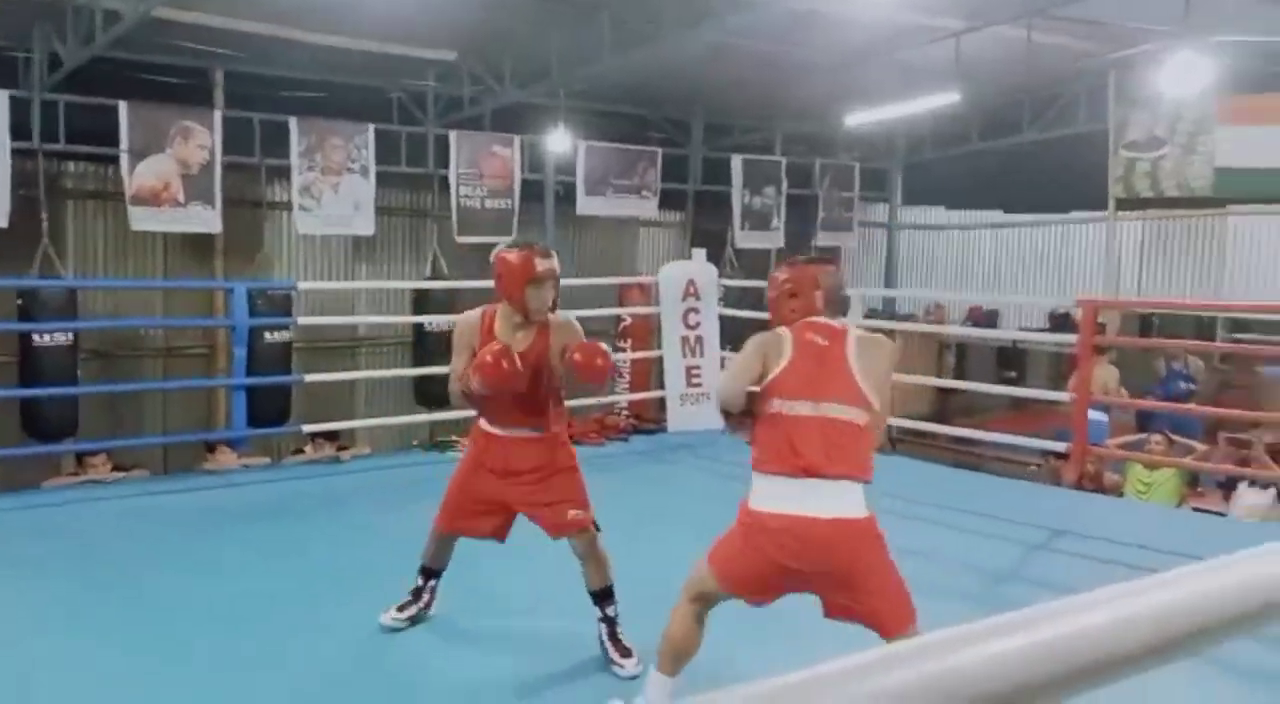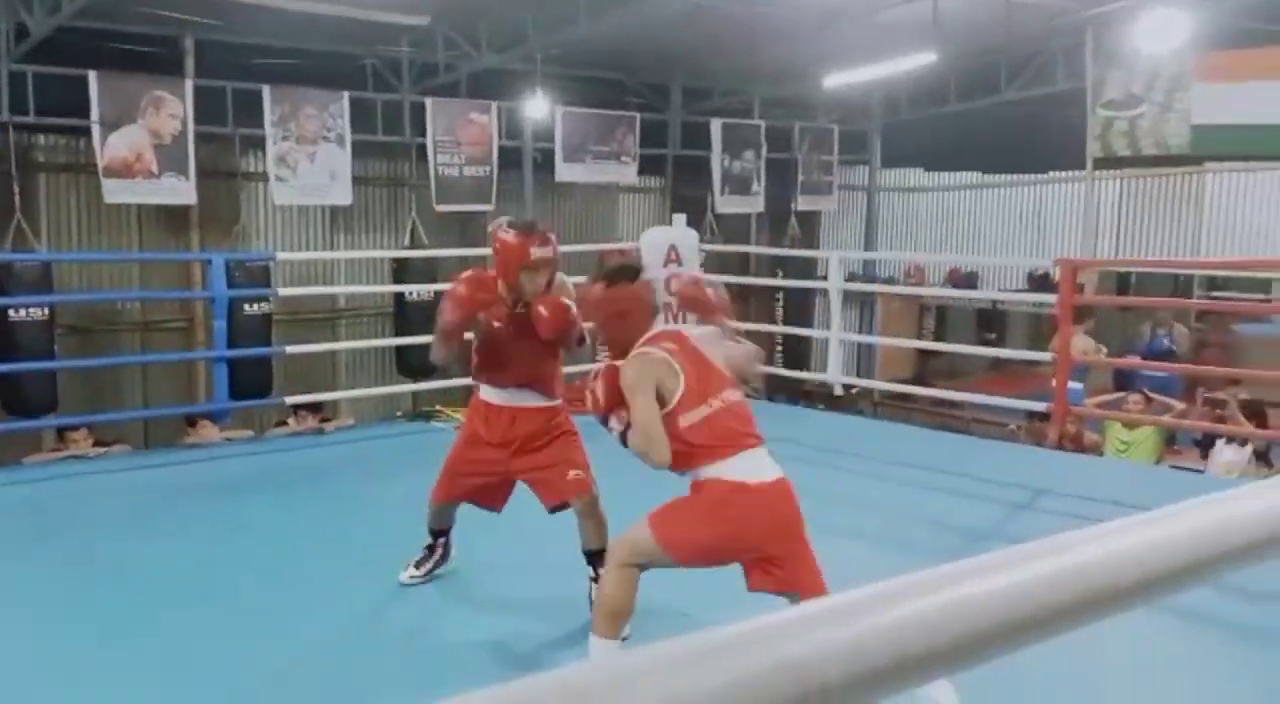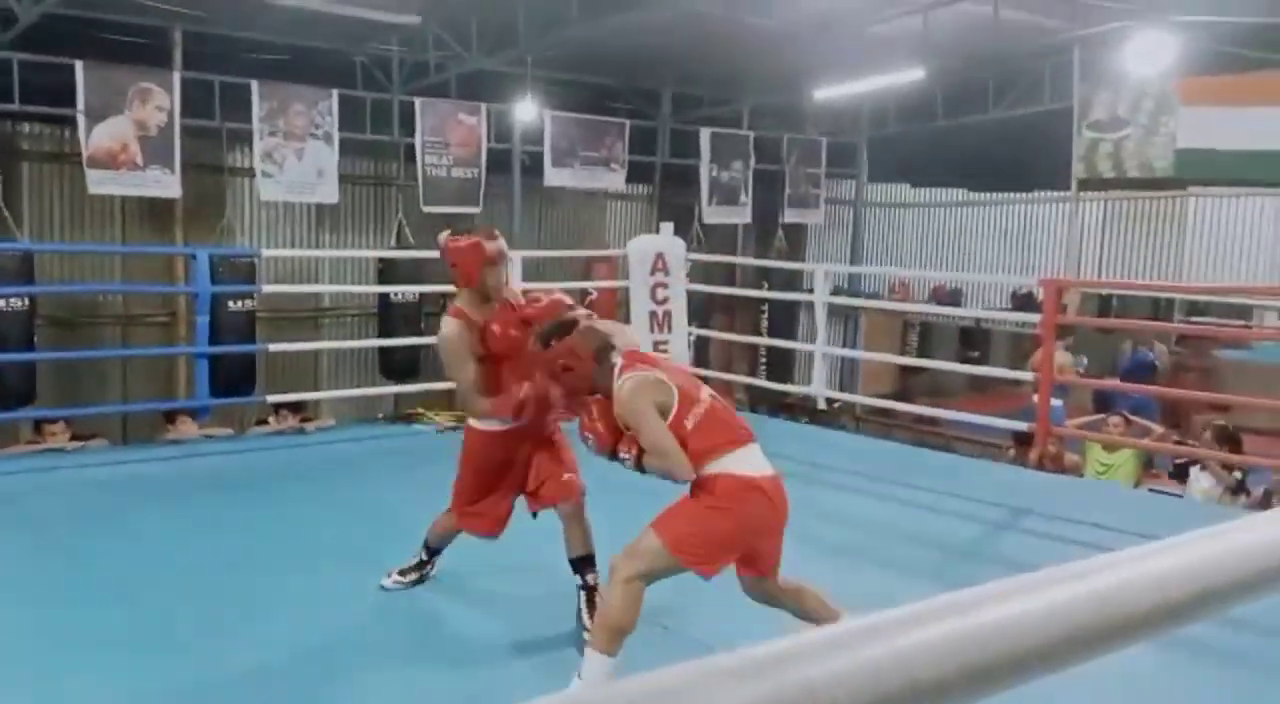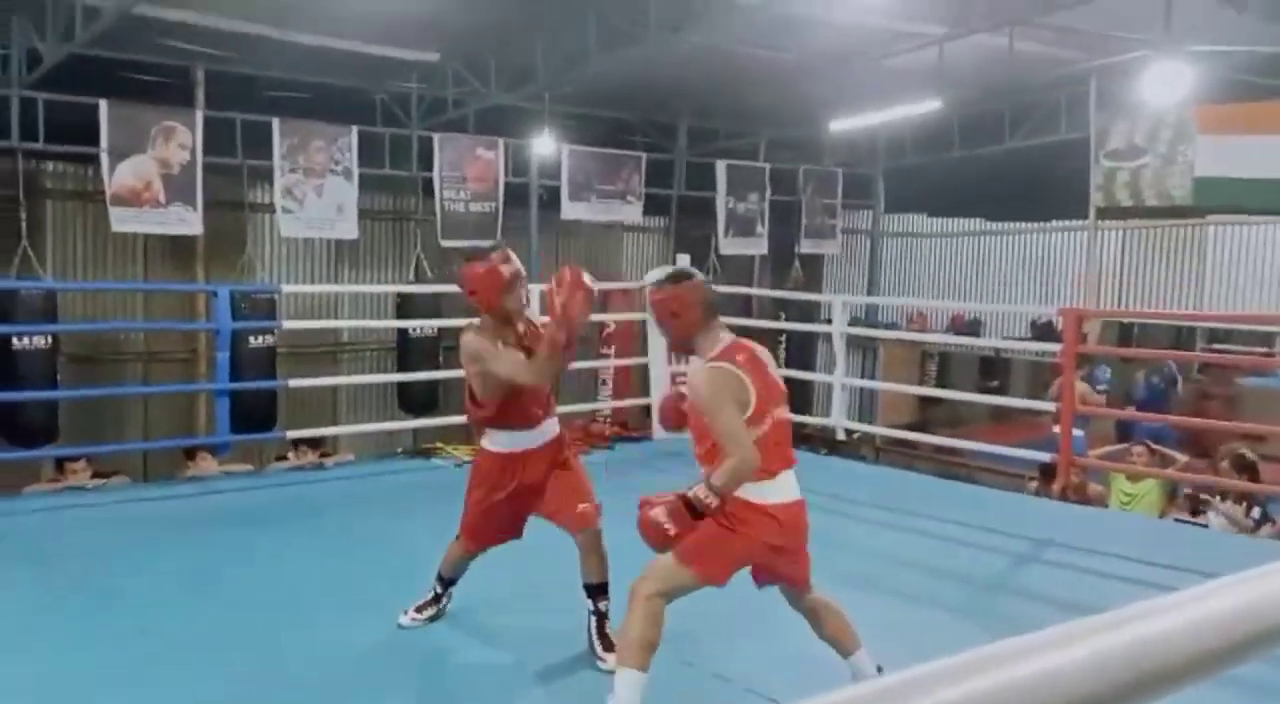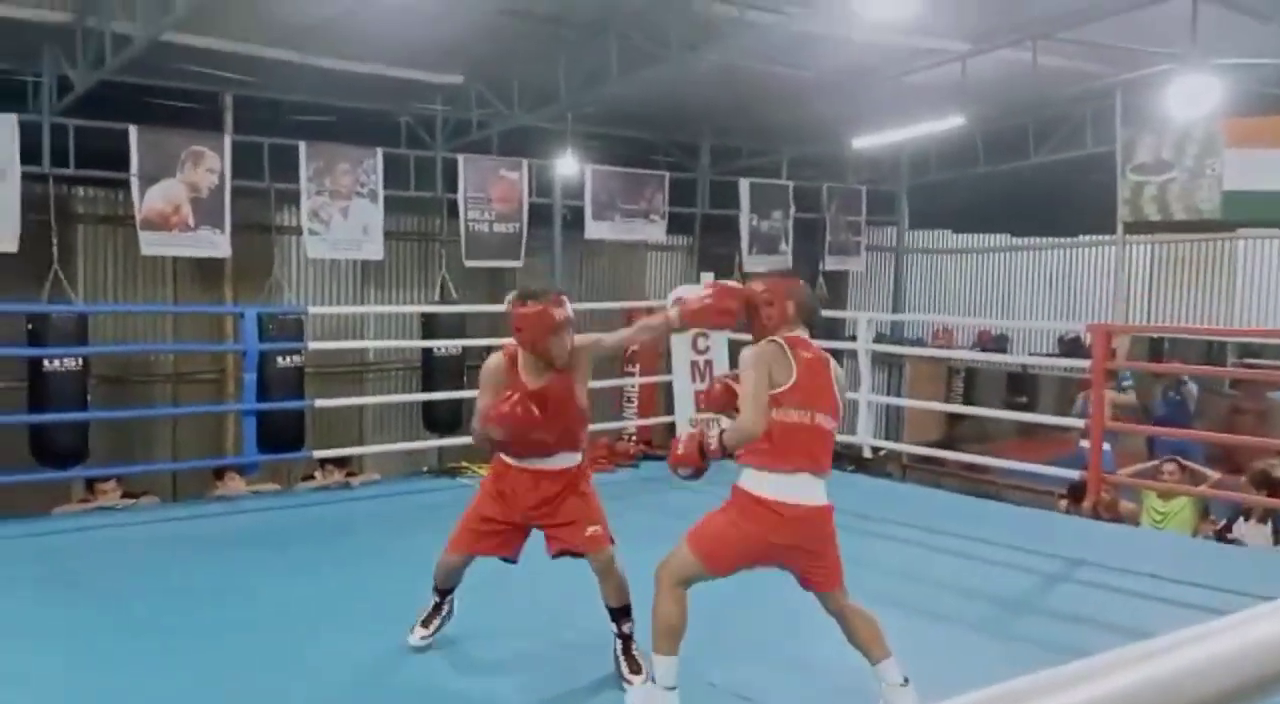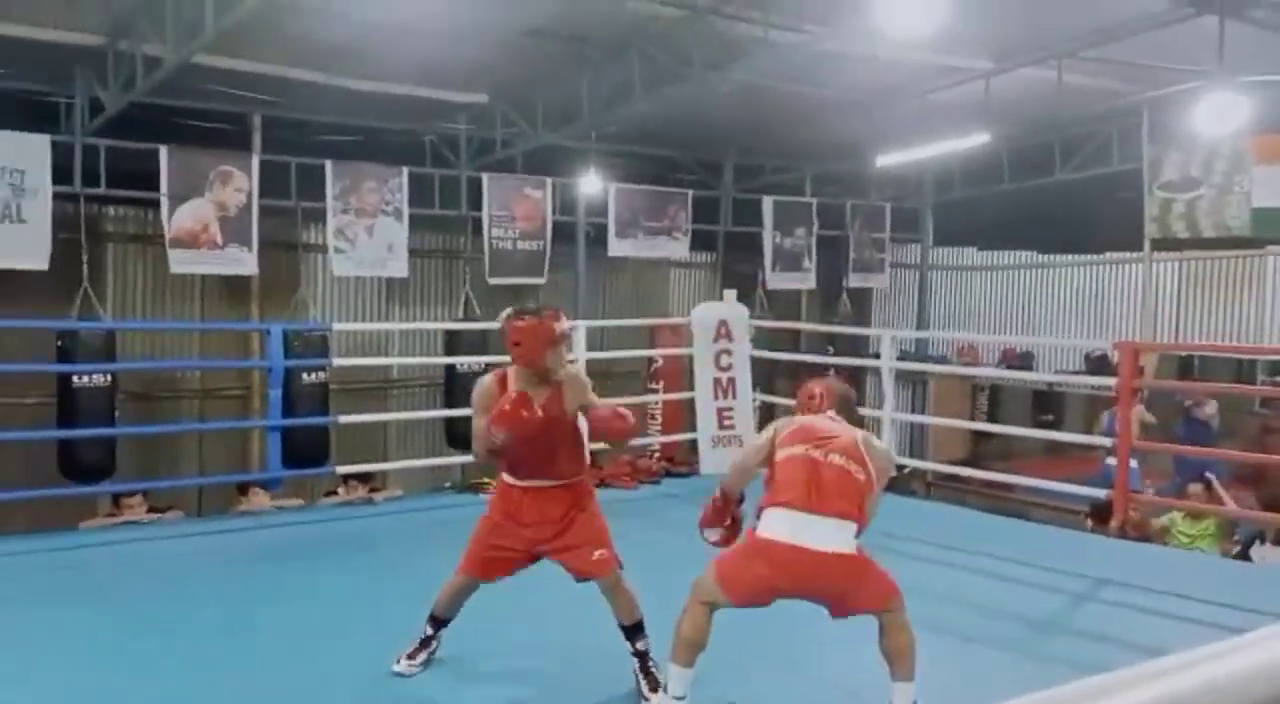
dt=0.2s
person 1, frame 1
left shoulder: (563, 327)
right shoulder: (471, 326)
left elbow: (591, 382)
right elbow: (456, 397)
left wrist: (595, 372)
right wrist: (475, 384)
left hip: (546, 451)
right hip: (490, 447)
left knee: (585, 538)
right knee: (444, 527)
left ankle: (610, 627)
right ankle: (424, 593)
person 1, frame 2
left shoulder: (555, 290)
right shoulder: (473, 292)
left elbow: (576, 346)
right elbow: (443, 361)
left wrist: (569, 327)
right wrist: (449, 327)
left hip: (548, 419)
right hip: (490, 417)
left knee: (586, 501)
right knee: (444, 496)
left ankle: (602, 588)
right ankle: (437, 549)
person 1, frame 3
left shoulder: (505, 301)
right shoulder: (455, 329)
right elbow: (473, 402)
left wrist: (535, 315)
right wrist: (517, 402)
left hip: (539, 424)
right hip: (492, 436)
left knee: (572, 505)
right knee: (462, 515)
left ankle: (589, 595)
right ankle: (425, 560)
person 1, frame 4
left shoulder: (523, 321)
right shoulder: (476, 345)
right elbow: (538, 379)
left wrist: (561, 324)
right wrist: (562, 330)
left hip: (550, 449)
right hip: (500, 459)
left knee: (589, 531)
right knee: (471, 542)
left ankle: (599, 623)
right ankle: (439, 594)
person 1, frame 5
left shoulder: (585, 350)
right shoulder: (497, 367)
left elbow: (634, 333)
right elbow: (479, 433)
left wrist: (686, 312)
right wrist: (497, 431)
left hip: (566, 477)
right hip: (511, 474)
left knee: (602, 560)
right knee: (457, 554)
left ankle: (626, 644)
right ankle: (439, 609)
person 1, frame 6
left shoulder: (571, 380)
right shoulder: (490, 388)
left elbow: (602, 416)
right elbow: (481, 454)
left wrist: (615, 424)
right wrist: (495, 440)
left hip: (569, 495)
right hip: (516, 497)
left knee: (610, 578)
right knee: (466, 578)
left ankle: (644, 662)
right ankle: (429, 637)
person 2, frame 1
left shoulder: (769, 342)
right shoulder: (878, 351)
left elbow: (727, 397)
right elbow: (872, 436)
left wrist: (750, 406)
left hip: (770, 520)
right hip: (847, 524)
left knee: (694, 599)
right knee: (904, 637)
person 2, frame 2
left shoulder: (644, 367)
right shoulder: (702, 338)
left elbow: (657, 455)
right elbow: (752, 357)
left wrist: (619, 422)
right wrist: (715, 316)
left hip: (726, 496)
right hip: (773, 494)
left knee: (623, 558)
person 2, frame 3
left shoulder: (629, 393)
right shoulder: (637, 361)
left elbow: (678, 468)
left wrist: (625, 452)
left hip: (733, 491)
right hip: (766, 487)
left knee: (627, 573)
right knee: (764, 585)
left ankle: (588, 689)
person 2, frame 4
left shoulder: (710, 380)
right shoulder: (754, 353)
left elbow: (745, 460)
left wrist: (698, 500)
right wrist: (703, 425)
left hip: (746, 514)
right hip: (787, 509)
left knee: (647, 592)
right knee: (805, 598)
person 2, frame 5
left shoulder: (762, 354)
right shoulder: (832, 370)
left elbow: (752, 427)
left wrist: (709, 444)
left hip: (760, 506)
right hip: (813, 512)
left knee: (671, 577)
right knee: (839, 603)
person 2, frame 6
left shoulder: (785, 427)
right shoulder: (873, 448)
left elbow: (740, 468)
right elbow: (856, 518)
left wrist: (723, 503)
left hip: (776, 549)
right hip: (840, 557)
left knee: (701, 597)
right knee: (893, 607)
